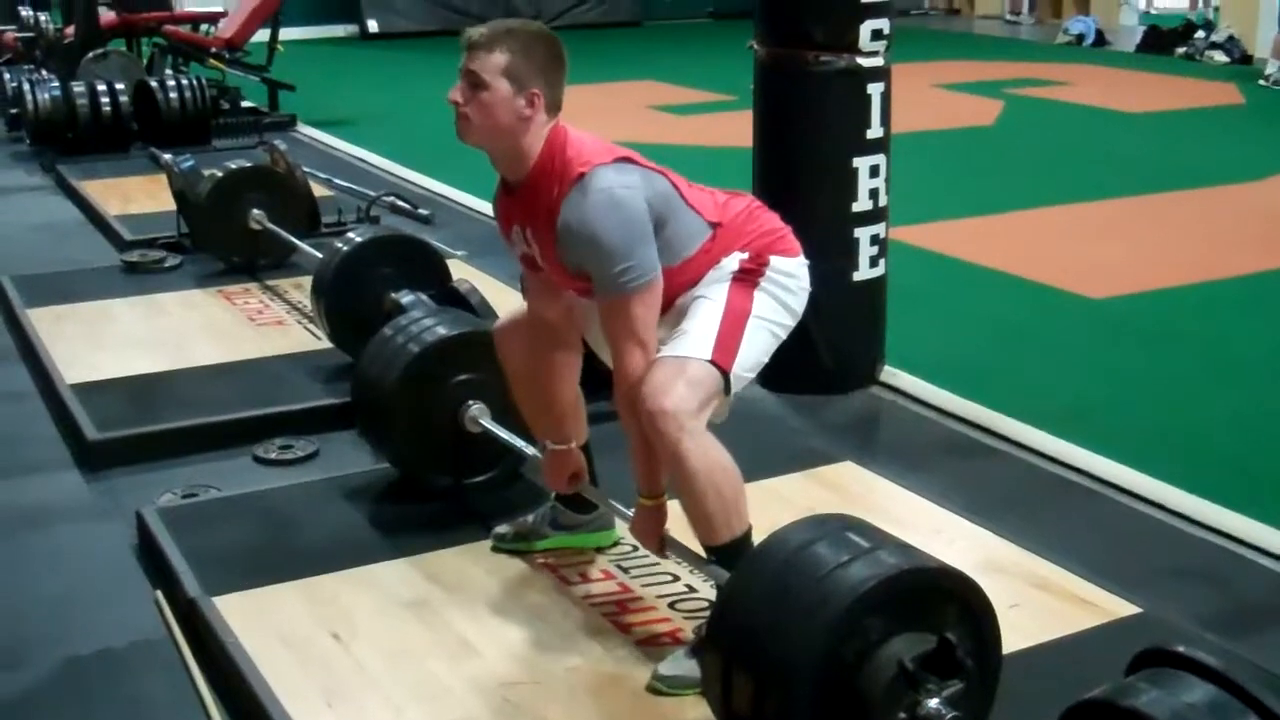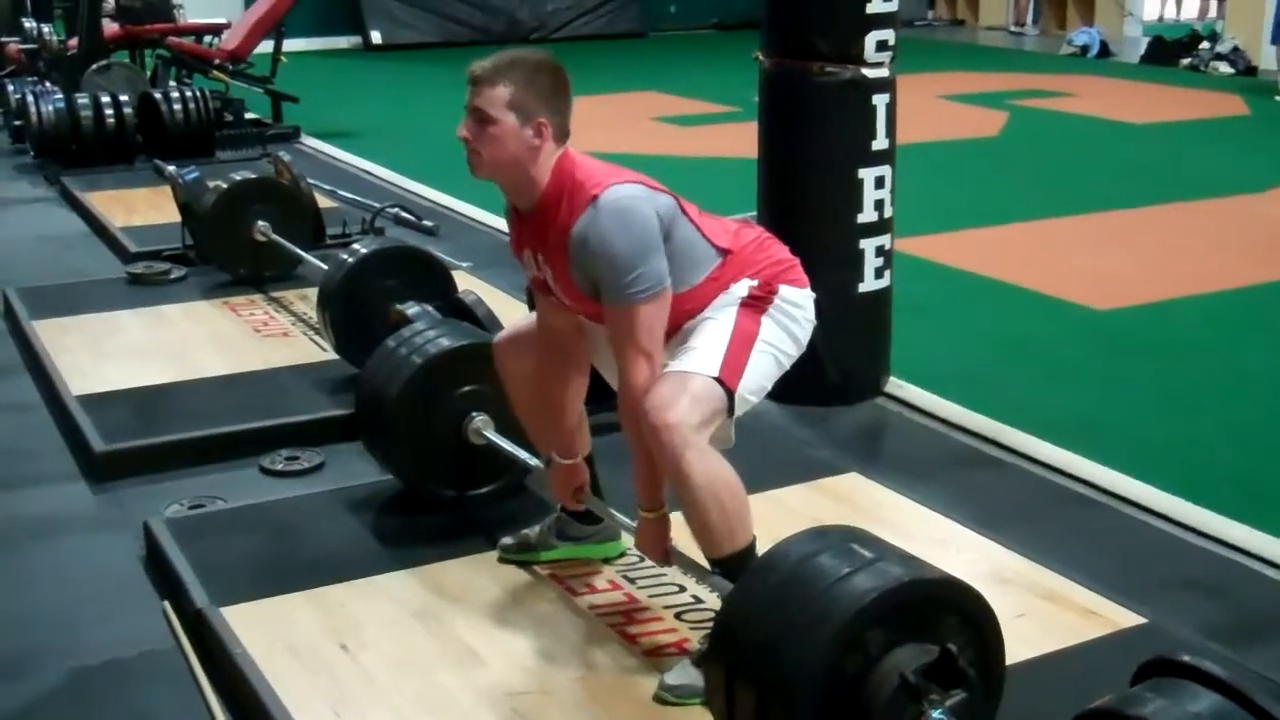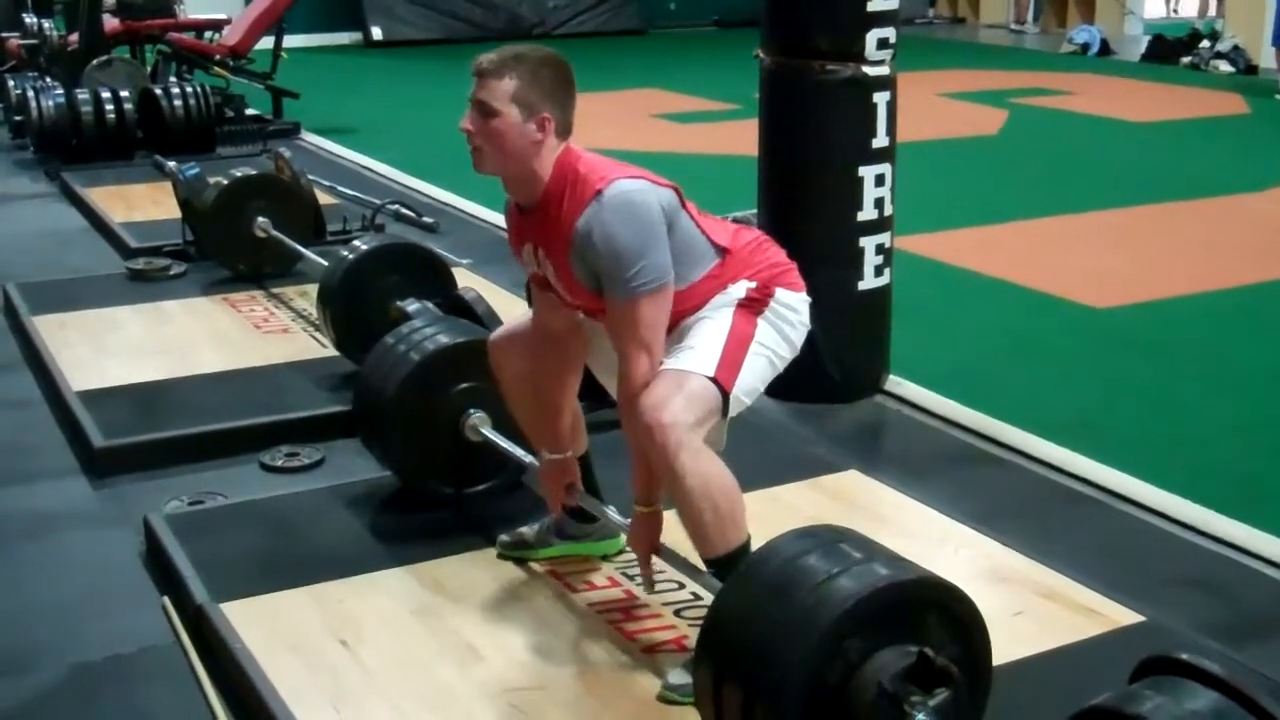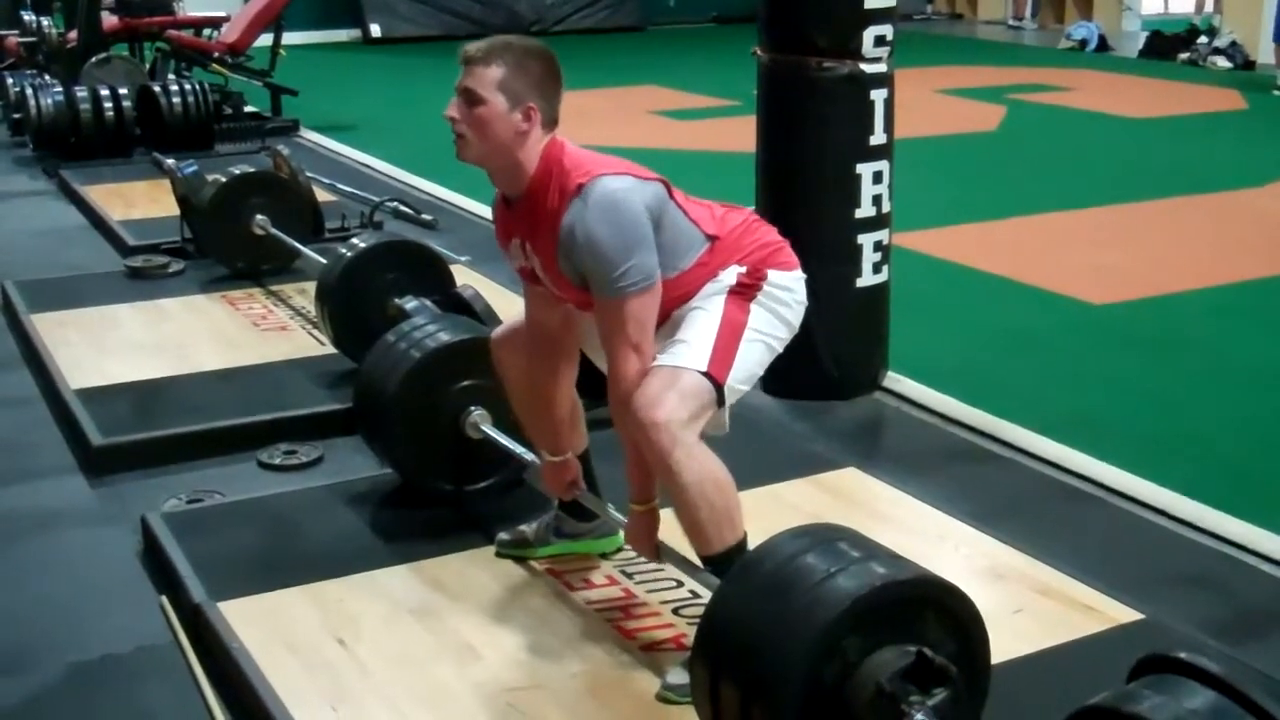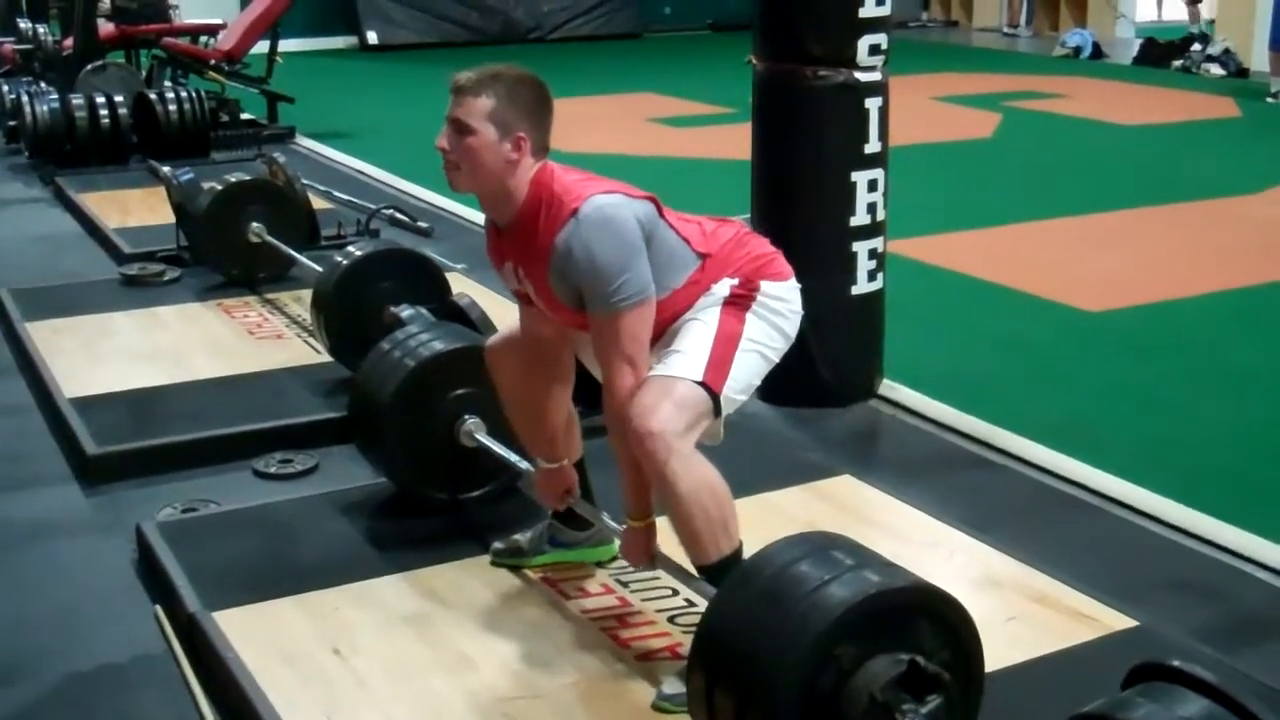
dt=1s
person 1, frame 1
left shoulder: (597, 197)
right shoulder: (515, 189)
left elbow: (633, 362)
right elbow: (553, 322)
left wrist: (650, 499)
right wrist: (559, 445)
left hip: (753, 265)
right hip: (668, 274)
left knee: (667, 404)
right knee: (516, 337)
right ankle: (578, 510)
person 1, frame 2
left shoulder: (608, 215)
right shoulder: (525, 209)
left elbow: (638, 375)
right elbow: (561, 335)
left wrist: (651, 513)
right wrist: (566, 458)
left hip: (758, 294)
right hip: (673, 303)
left knee: (670, 420)
right knee: (517, 350)
right ankle: (584, 523)
person 1, frame 3
left shoulder: (614, 208)
right shoulder: (524, 205)
left elbow: (638, 368)
right elbow: (555, 333)
left wrist: (646, 508)
right wrist: (555, 455)
left hip: (752, 296)
right hip: (665, 304)
left knee: (665, 420)
right knee: (512, 349)
right ankle: (583, 520)
person 1, frame 4
left shoulder: (597, 205)
right shoulder: (512, 201)
left elbow: (630, 367)
right elbow: (550, 331)
left wrist: (642, 505)
right wrist: (557, 456)
left hip: (750, 279)
right hip: (669, 288)
left knee: (660, 417)
right knee: (512, 346)
right ankle: (582, 517)
person 1, frame 5
left shoulder: (590, 225)
right shoulder: (505, 223)
left elbow: (624, 381)
right elbow: (548, 345)
left wrist: (638, 519)
right wrist: (551, 461)
left hip: (744, 293)
right hip: (663, 302)
left knee: (655, 427)
right knee: (507, 355)
right ankle: (577, 526)
